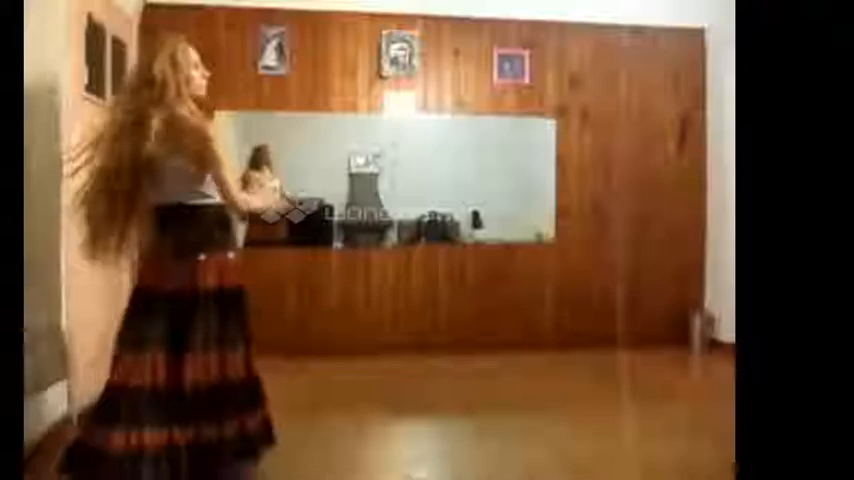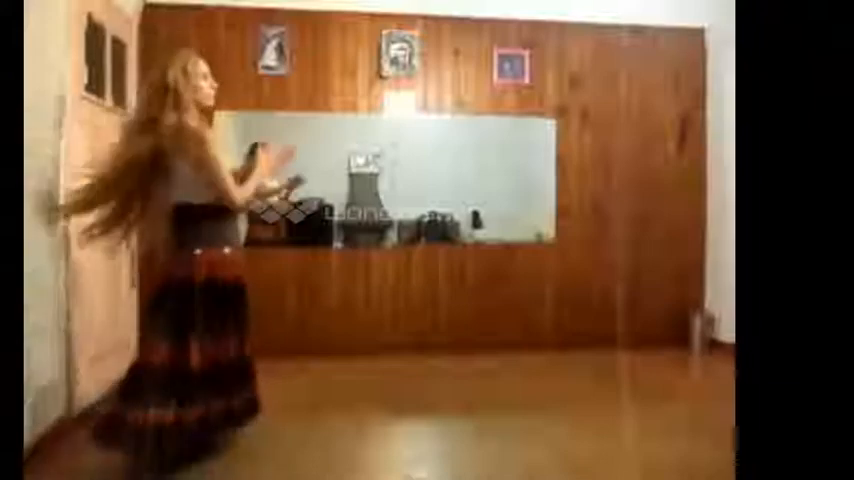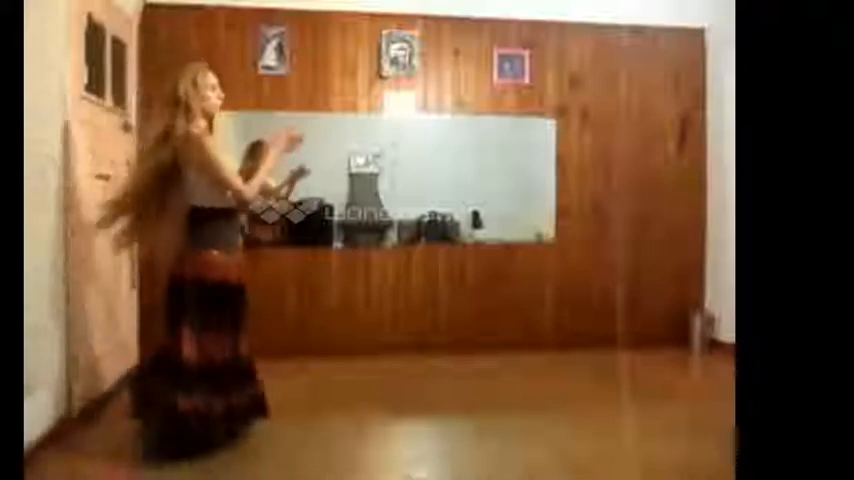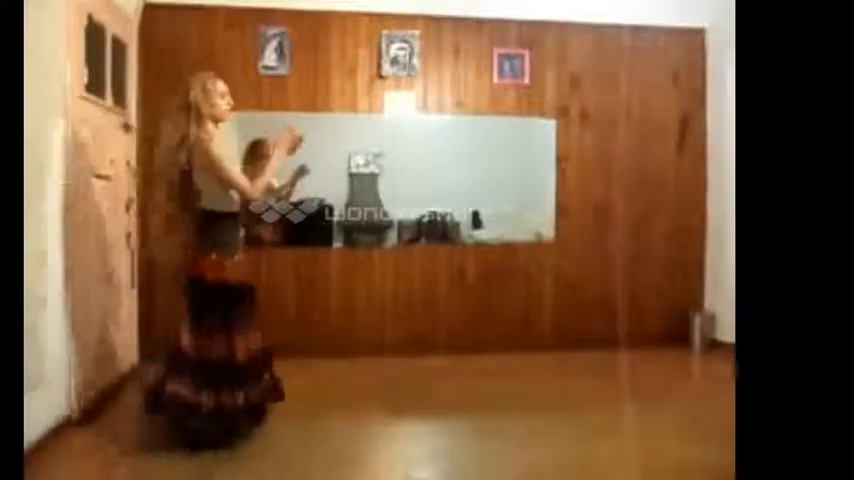
dt=0.2s
person 1, frame 1
left shoulder: (148, 127)
right shoulder: (192, 125)
right elbow: (234, 200)
right wrist: (262, 201)
left hip: (167, 248)
right hip: (207, 246)
left knee: (163, 351)
right knee: (208, 354)
person 1, frame 2
left shoulder: (169, 131)
right shoulder: (193, 130)
right elbow: (234, 198)
left wrist: (260, 174)
right wrist: (264, 167)
left hip: (186, 243)
right hip: (211, 244)
left knee: (182, 340)
right knee: (210, 342)
left ankle: (168, 437)
right ankle: (196, 432)
person 1, frame 3
left shoulder: (187, 138)
right shoulder: (197, 138)
left elbow: (224, 188)
right elbow: (244, 194)
left wrist: (269, 156)
right wrist: (272, 154)
left hip: (202, 242)
right hip: (214, 245)
left knee: (200, 337)
right knee: (211, 338)
left ankle: (187, 424)
right ankle: (203, 427)
person 1, frame 4
left shoulder: (203, 141)
right shoulder: (204, 143)
left elbow: (237, 188)
right elbow: (250, 192)
left wrist: (275, 155)
right wrist: (276, 154)
left hip: (216, 242)
right hip: (219, 246)
left knee: (223, 332)
right knee: (219, 333)
left ankle: (214, 414)
right ankle: (211, 420)
